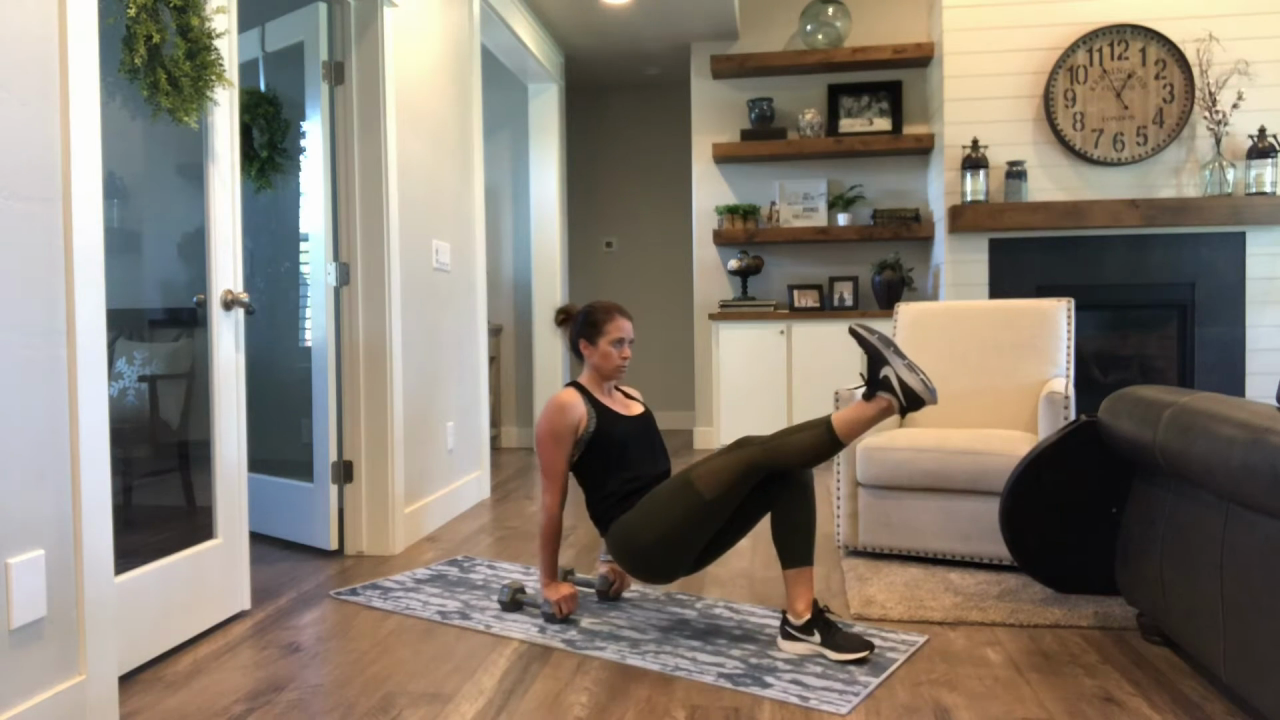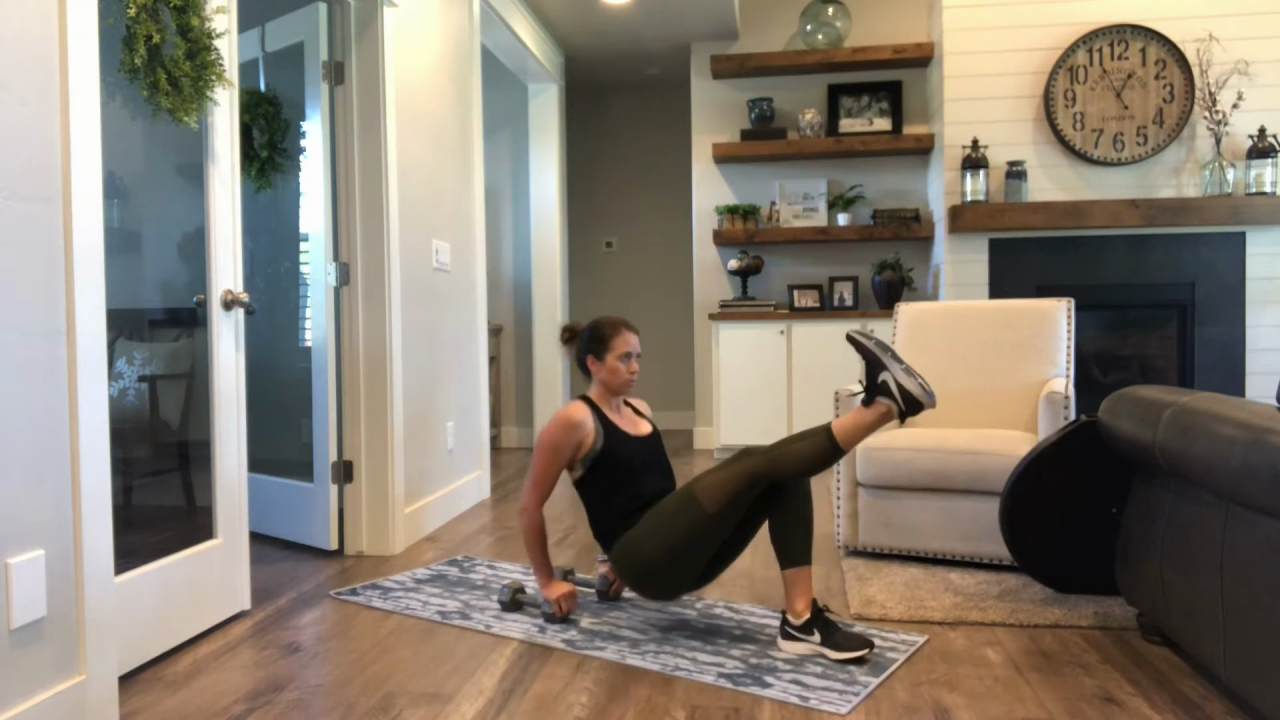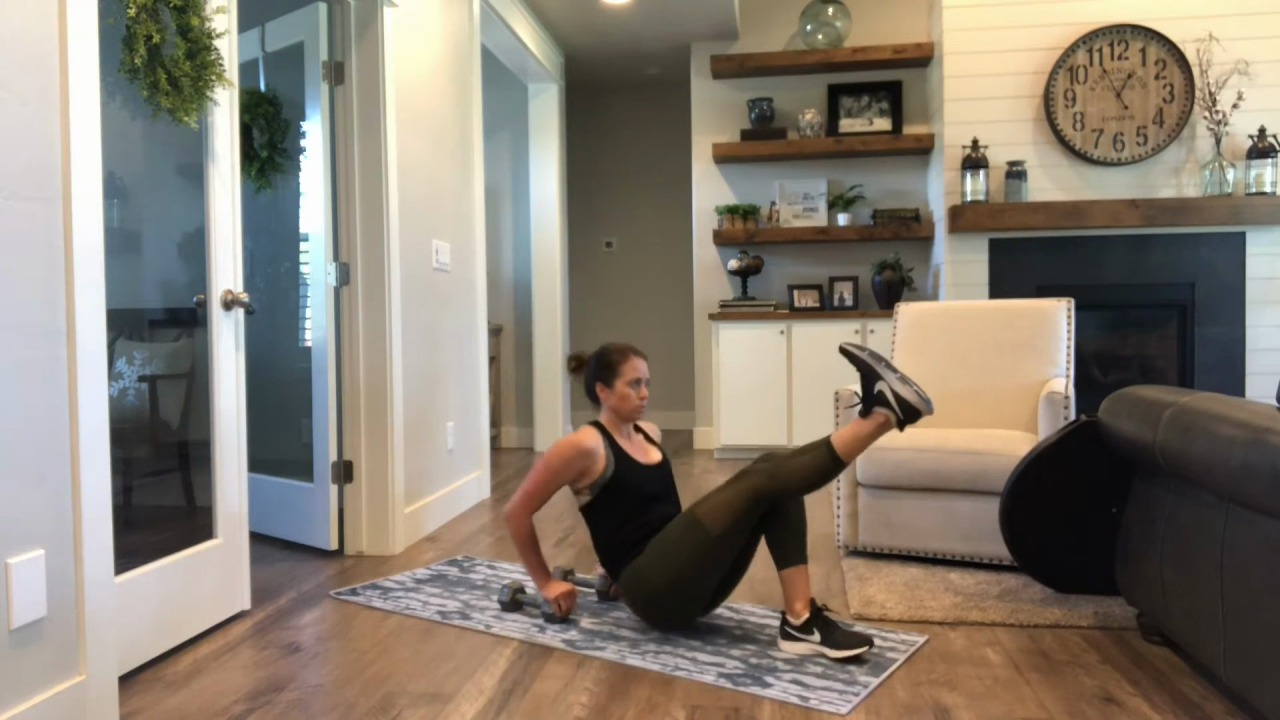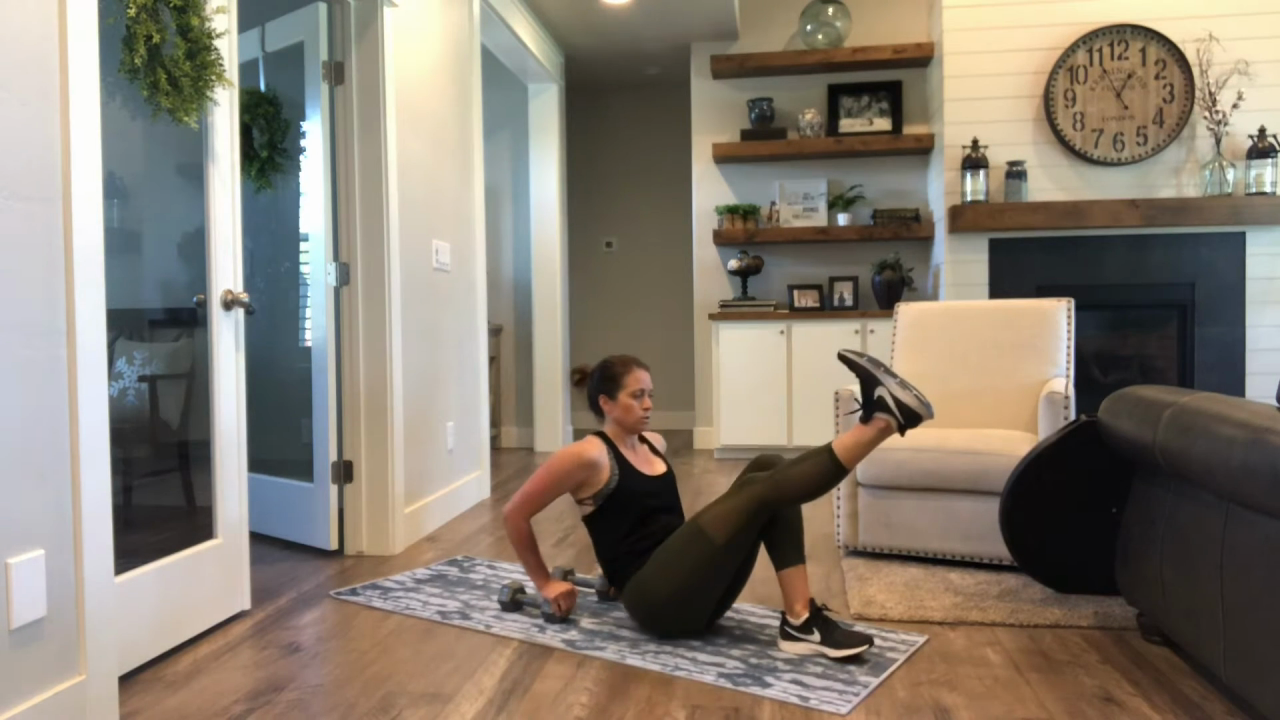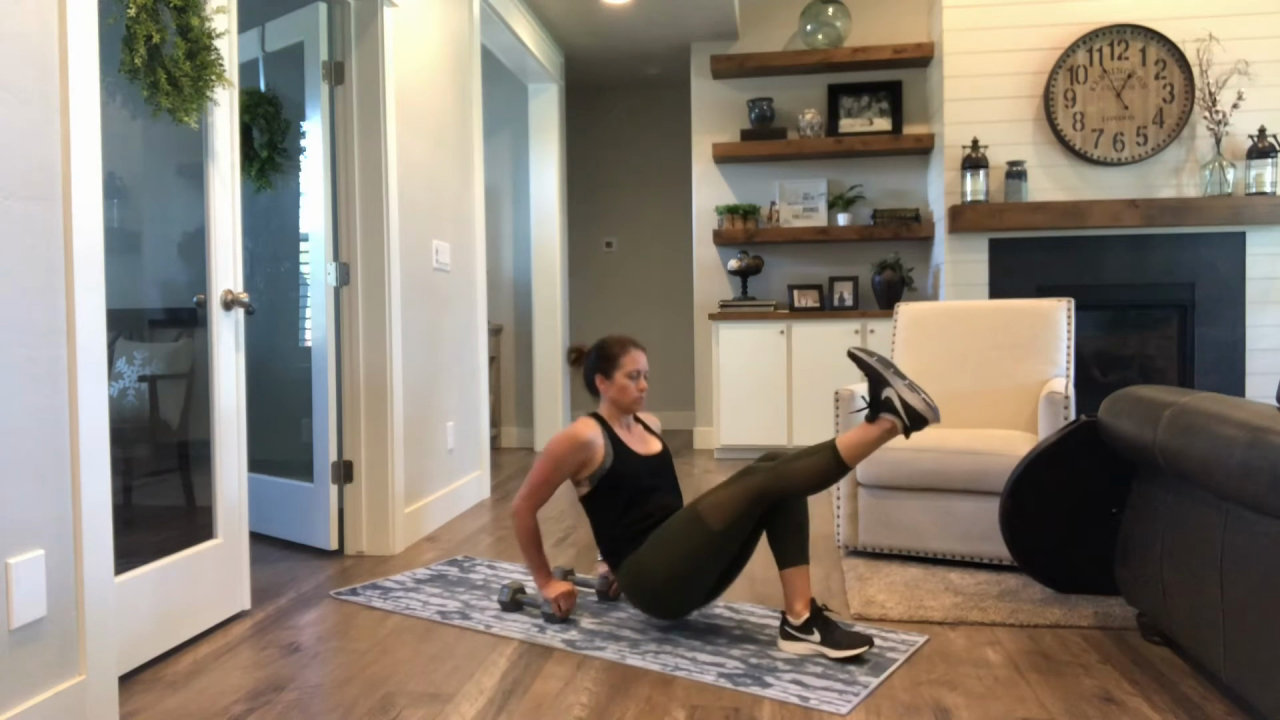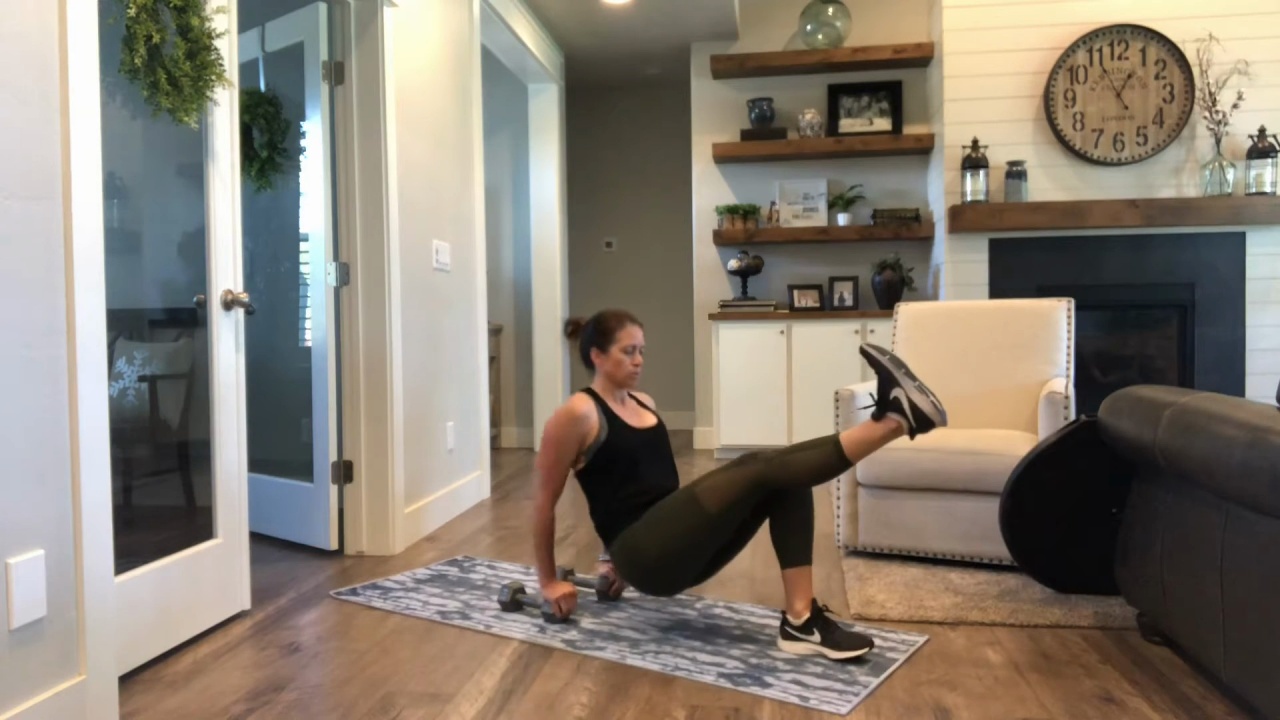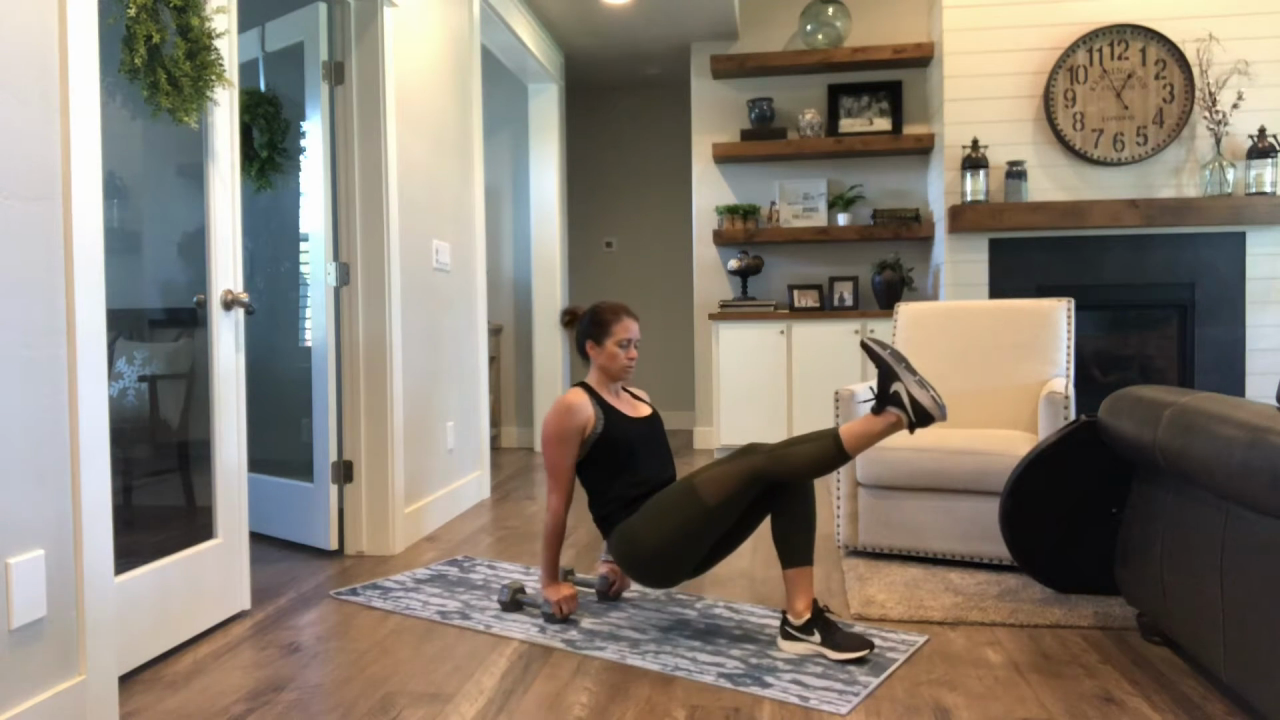
dt=0.2s
person 1, frame 1
left shoulder: (630, 397)
right shoulder: (566, 407)
right elbow: (552, 501)
left wrist: (618, 560)
right wrist: (550, 582)
left hip: (677, 535)
right hip: (644, 543)
left knee: (787, 469)
right knee: (752, 453)
left ankle: (801, 622)
right ankle: (884, 400)
person 1, frame 2
left shoulder: (637, 410)
right shoulder: (574, 421)
right elbow: (530, 505)
left wrist: (614, 560)
right wrist: (548, 582)
left hip: (681, 552)
right hip: (647, 564)
left knee: (783, 475)
right knee: (753, 465)
left ankle: (800, 623)
right ankle: (885, 404)
person 1, frame 3
left shoulder: (648, 434)
right shoulder: (584, 446)
right elbow: (516, 511)
right wrist: (546, 583)
left hip: (690, 576)
right hip: (654, 589)
left knee: (771, 469)
right knee: (756, 482)
left ankle: (801, 623)
person 1, frame 4
left shoulder: (652, 444)
right shoulder: (587, 457)
right elbow: (514, 513)
right wrist: (546, 583)
left hip: (693, 583)
right hip: (657, 598)
left knee: (767, 469)
right knee: (759, 490)
left ankle: (801, 623)
person 1, frame 5
left shoulder: (648, 425)
right shoulder: (582, 438)
right elbow: (523, 509)
left wrist: (614, 562)
right wrist: (546, 582)
left hip: (685, 567)
right hip: (653, 580)
left knee: (775, 468)
right knee: (759, 482)
left ankle: (801, 622)
right ankle: (888, 420)
person 1, frame 6
left shoulder: (643, 404)
right shoulder: (577, 415)
right elbow: (544, 502)
left wrist: (613, 558)
right wrist: (549, 581)
left hip: (681, 544)
right hip: (647, 557)
left knee: (783, 476)
right knee: (757, 470)
left ankle: (800, 622)
right ankle: (894, 421)
person 1, frame 7
left shoulder: (637, 398)
right shoulder: (573, 409)
right elbow: (557, 500)
left wrist: (614, 558)
right wrist: (550, 582)
left hip: (680, 537)
right hip: (647, 547)
left knee: (786, 475)
right knee: (758, 462)
left ankle: (801, 622)
right ankle: (894, 413)
